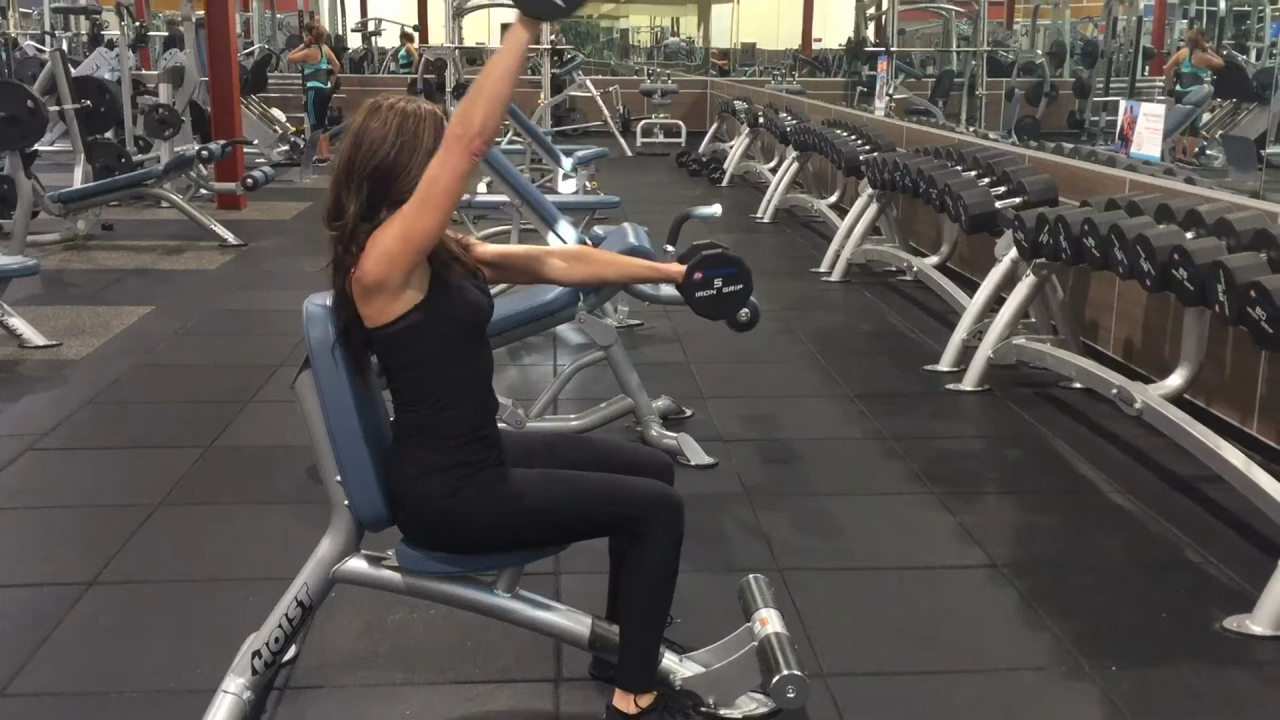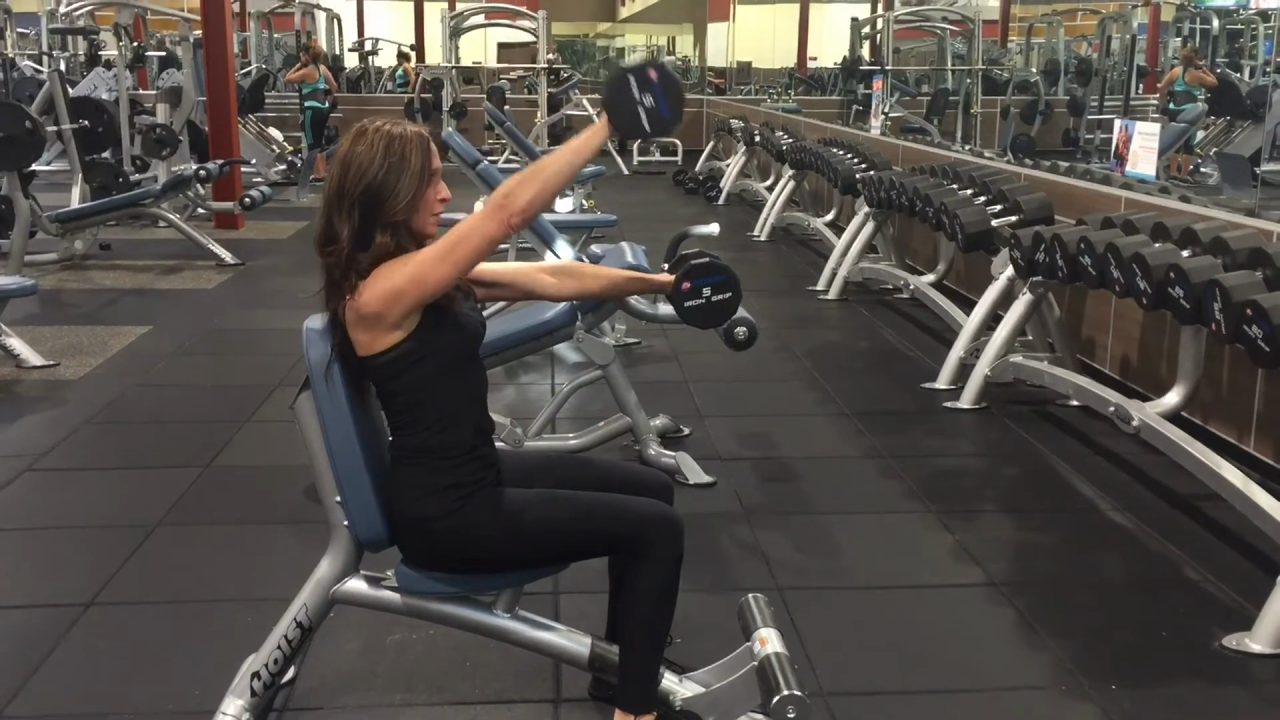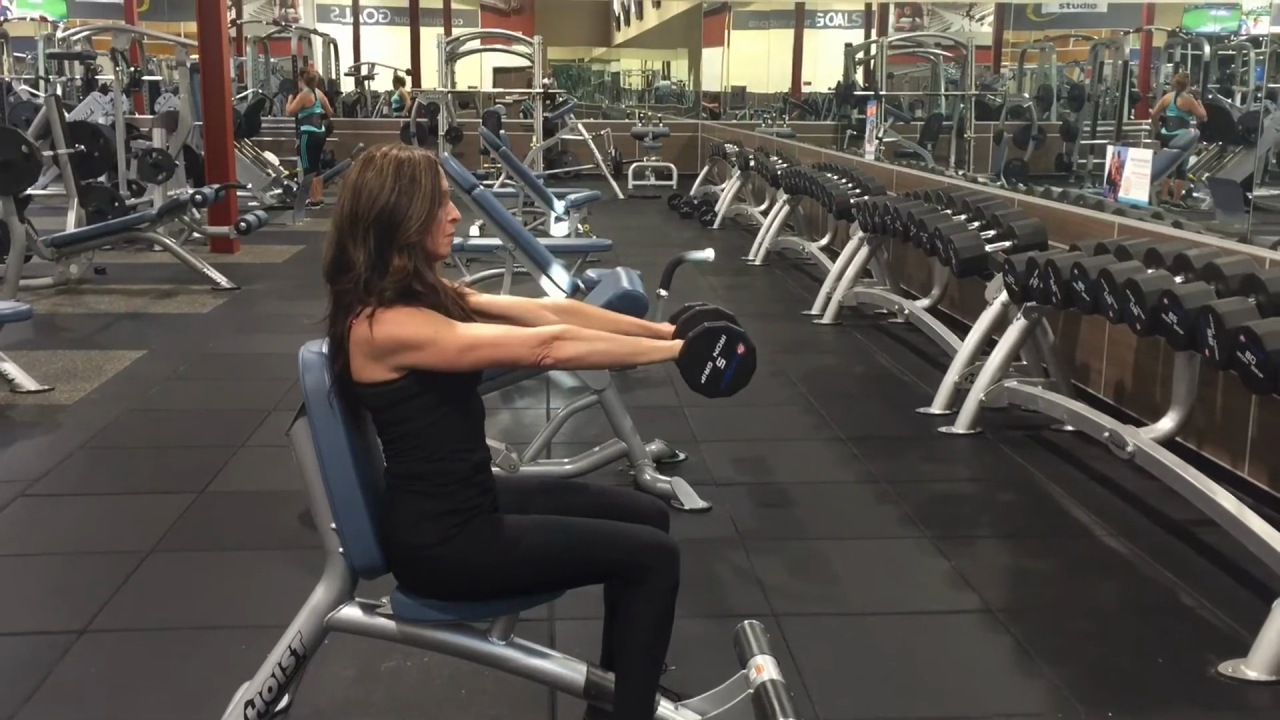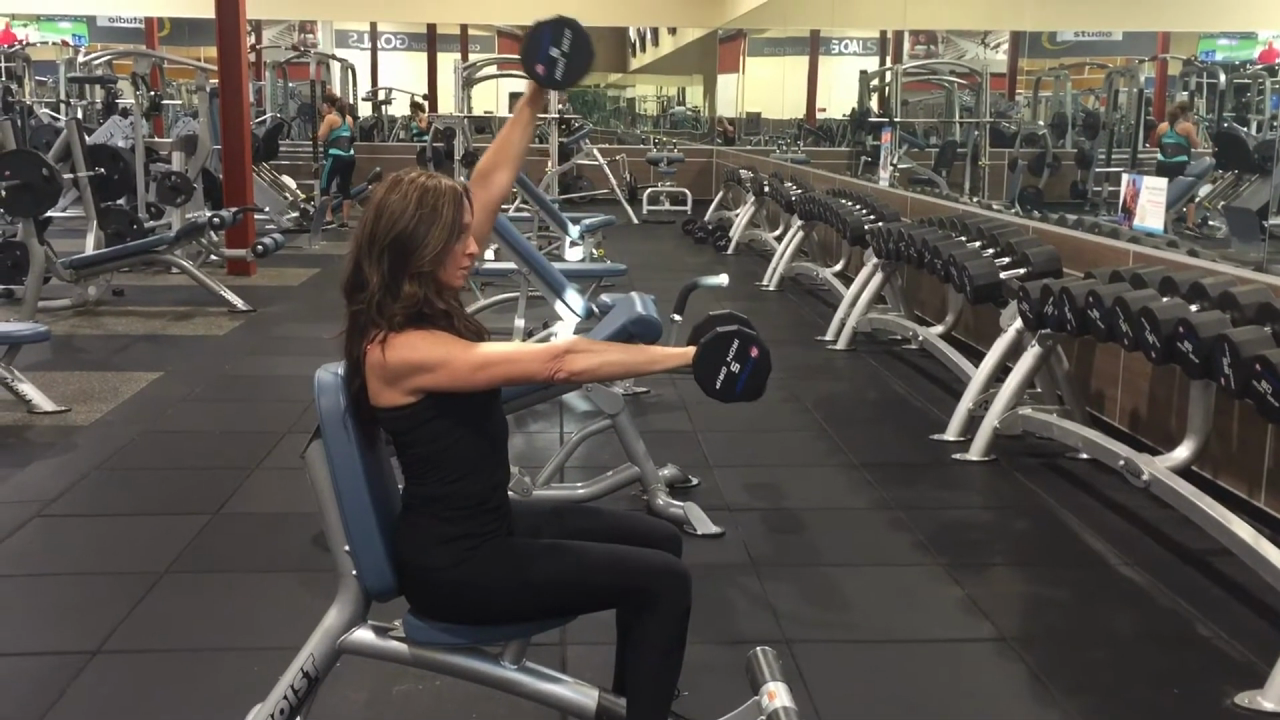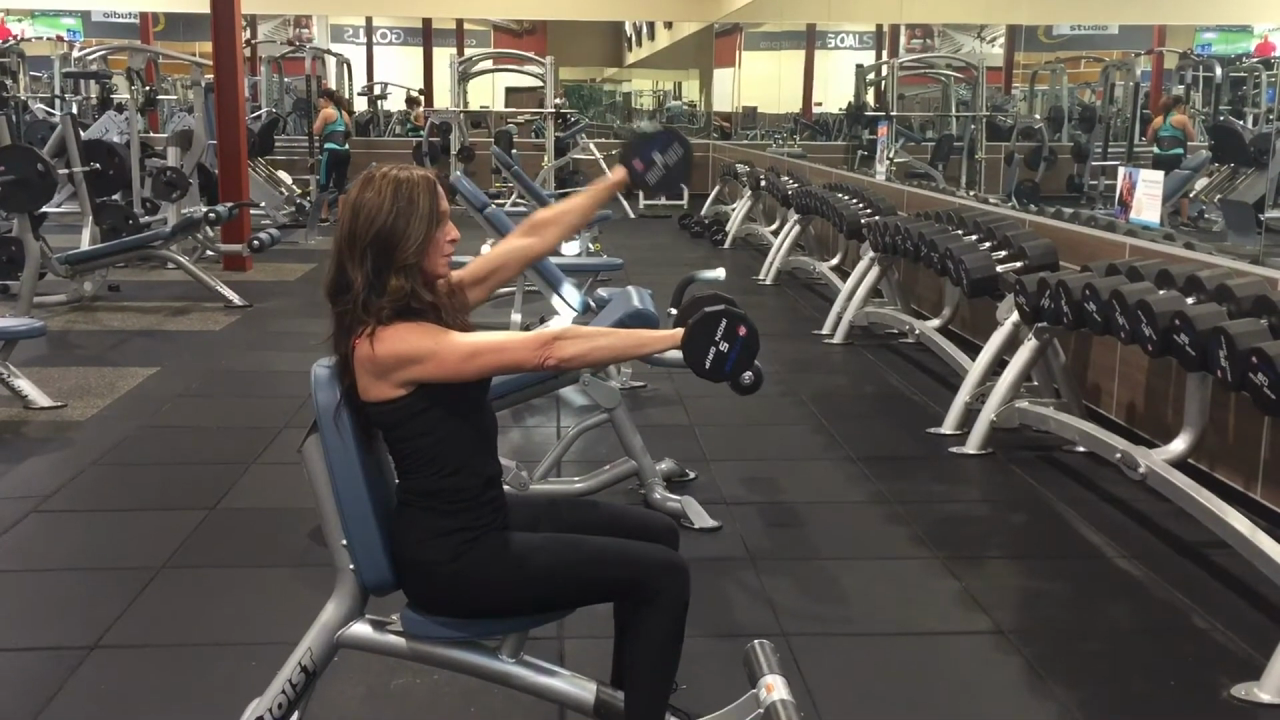
dt=1s
person 1, frame 1
left shoulder: (437, 255)
right shoulder: (383, 262)
left elbow: (558, 264)
right elbow: (470, 144)
left wrist: (669, 272)
right wrist: (524, 27)
left hip: (476, 454)
right hip: (445, 492)
left knee: (651, 470)
right knee: (655, 508)
left ankle: (623, 642)
person 1, frame 2
left shoulder: (419, 278)
right shoulder: (378, 291)
left elbow: (551, 277)
right elbow: (507, 211)
left wrist: (659, 282)
right wrist: (604, 128)
left hip: (474, 474)
right hip: (443, 512)
left knee: (652, 489)
right knee: (656, 529)
left ankle: (622, 664)
person 1, frame 3
left shoulder: (423, 295)
right shoulder: (384, 325)
left elbow: (547, 312)
right elbow: (546, 347)
left wrist: (660, 328)
right wrist: (675, 349)
left hip: (468, 499)
right hip: (440, 539)
left knee: (646, 516)
right knee: (653, 556)
person 1, frame 4
left shoulder: (424, 308)
right shoulder: (399, 350)
left elbow: (491, 186)
right elbow: (557, 362)
left wrist: (533, 100)
right wrist: (688, 355)
left hip: (483, 524)
right hip: (453, 563)
left knee: (658, 541)
right knee: (663, 581)
person 1, frame 5
left shoulder: (428, 298)
right shoulder: (386, 342)
left elbow: (531, 239)
right elbow: (547, 350)
left wrist: (618, 179)
right wrist: (676, 336)
left hip: (480, 517)
right hip: (449, 557)
left knee: (655, 534)
right knee: (662, 575)
